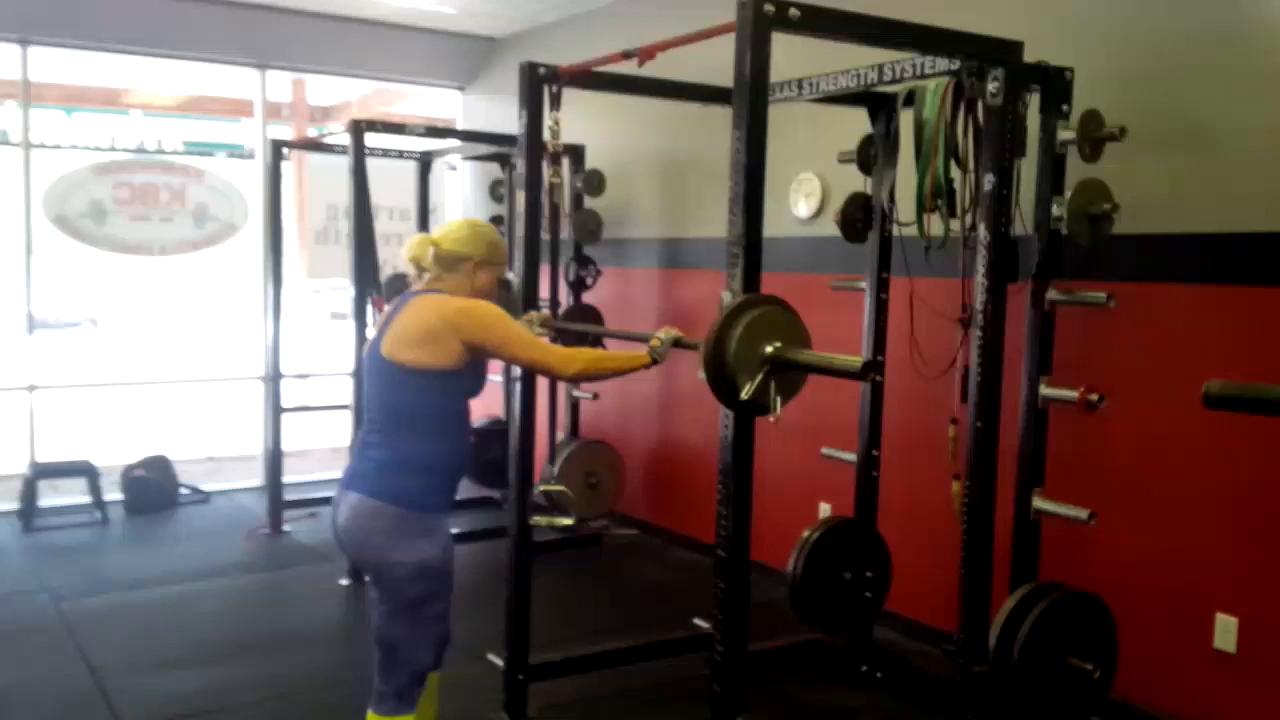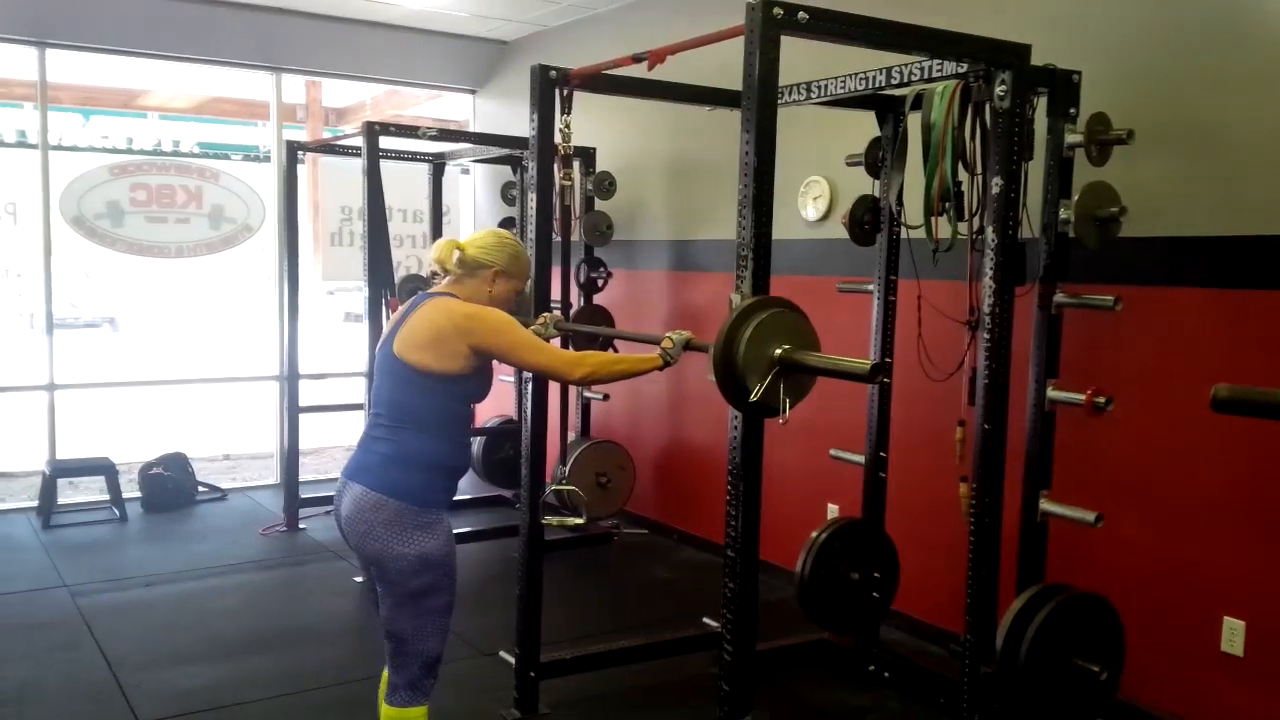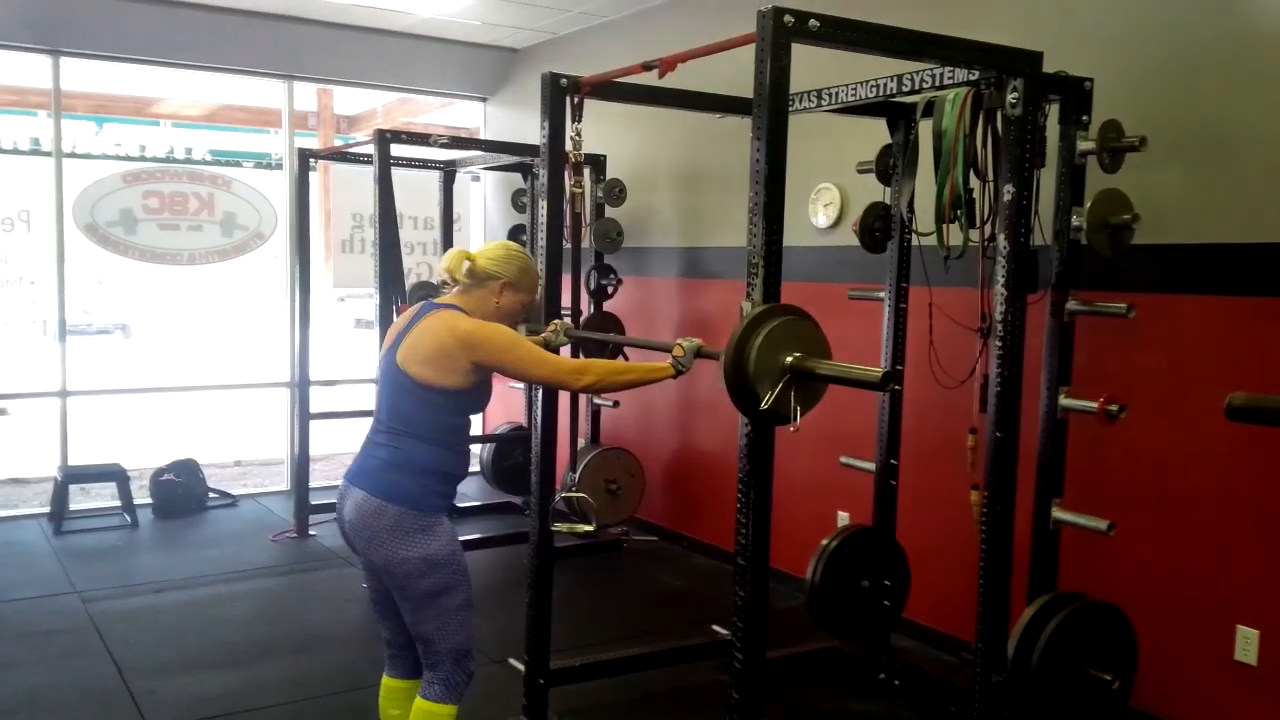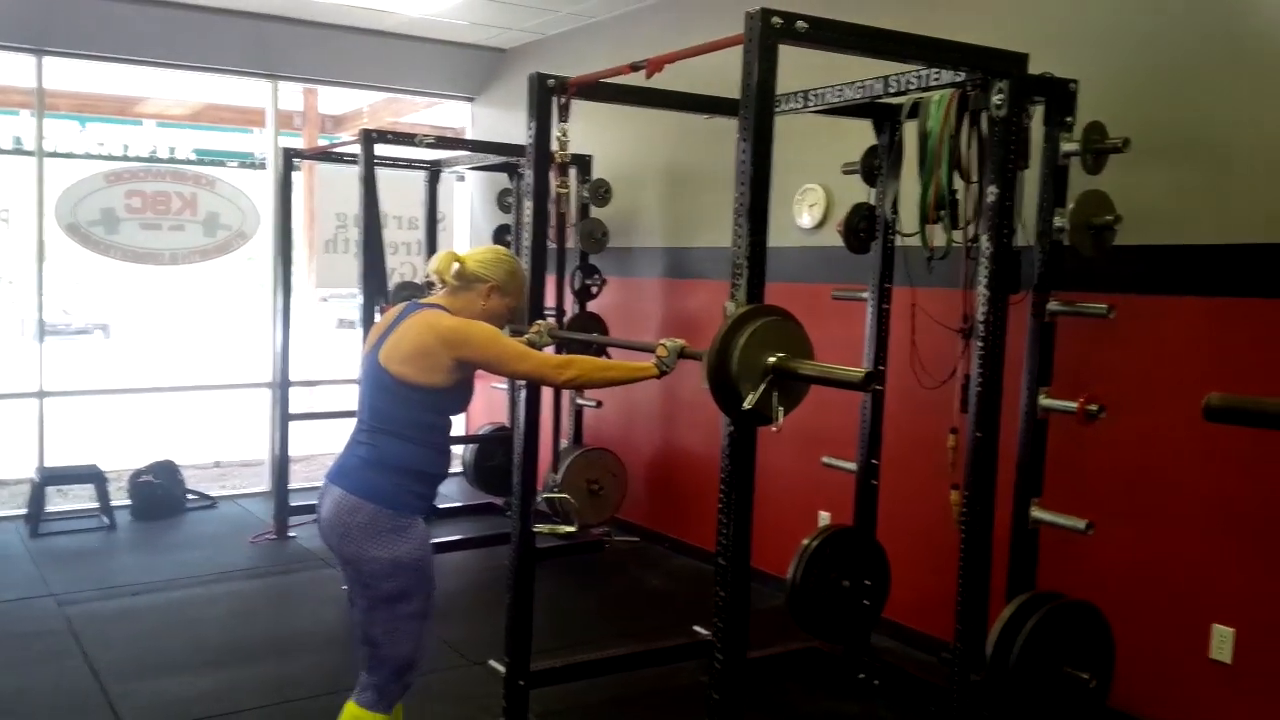
dt=0.3s
person 1, frame 1
left shoulder: (405, 310)
right shoulder: (458, 314)
right elbow: (567, 365)
left wrist: (521, 334)
right wrist: (650, 355)
left hip: (369, 503)
right hip: (399, 517)
left knee: (425, 648)
right knee: (402, 675)
person 1, frame 2
left shoulder: (420, 309)
right shoulder: (468, 319)
right elbow: (574, 368)
left wrist: (533, 336)
right wrist: (662, 356)
left hip: (369, 496)
right hip: (400, 510)
left knee: (411, 654)
right knee: (415, 667)
person 1, frame 3
left shoulder: (419, 317)
right shoulder: (469, 334)
right elbow: (579, 377)
left wrist: (543, 343)
right wrist: (671, 367)
left hip: (366, 501)
right hip: (404, 515)
left knee: (406, 657)
right knee: (449, 669)
person 1, frame 4
left shoulder: (405, 316)
right shoulder: (451, 332)
right elbow: (562, 372)
left wrist: (526, 342)
right wrist: (655, 366)
left hip: (352, 500)
right hip: (381, 515)
left knee: (385, 665)
right knee: (387, 680)
